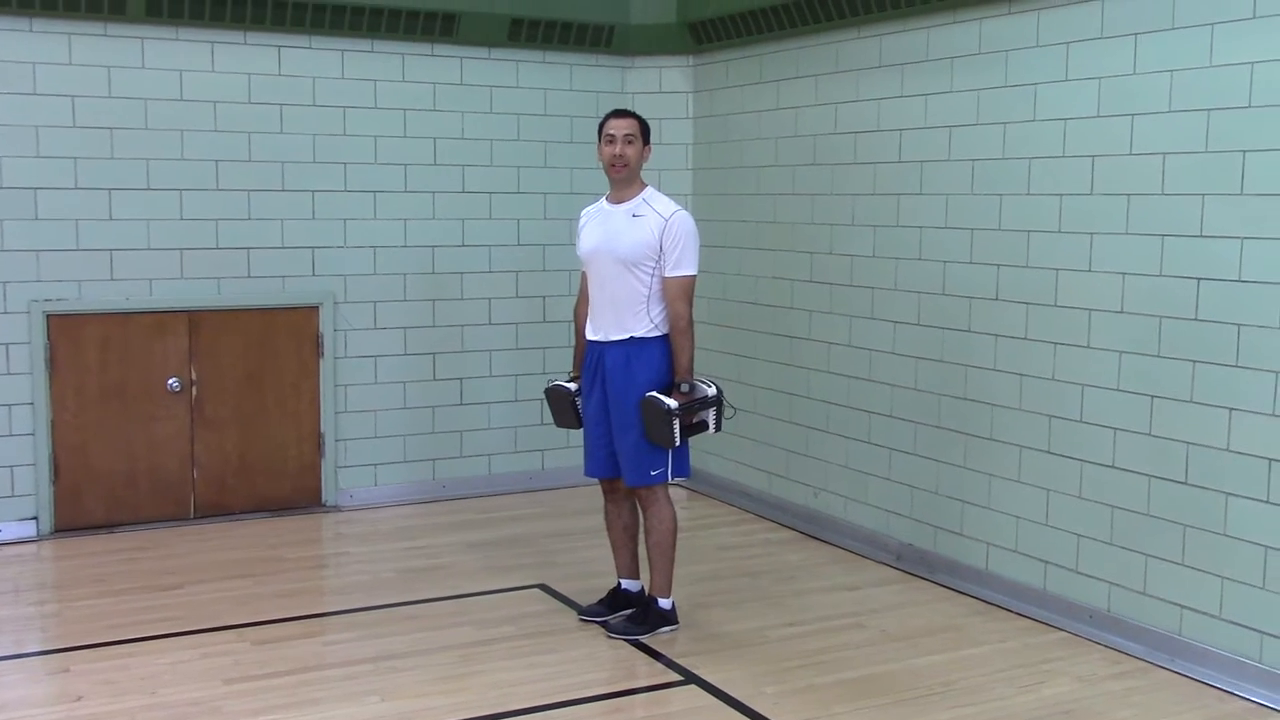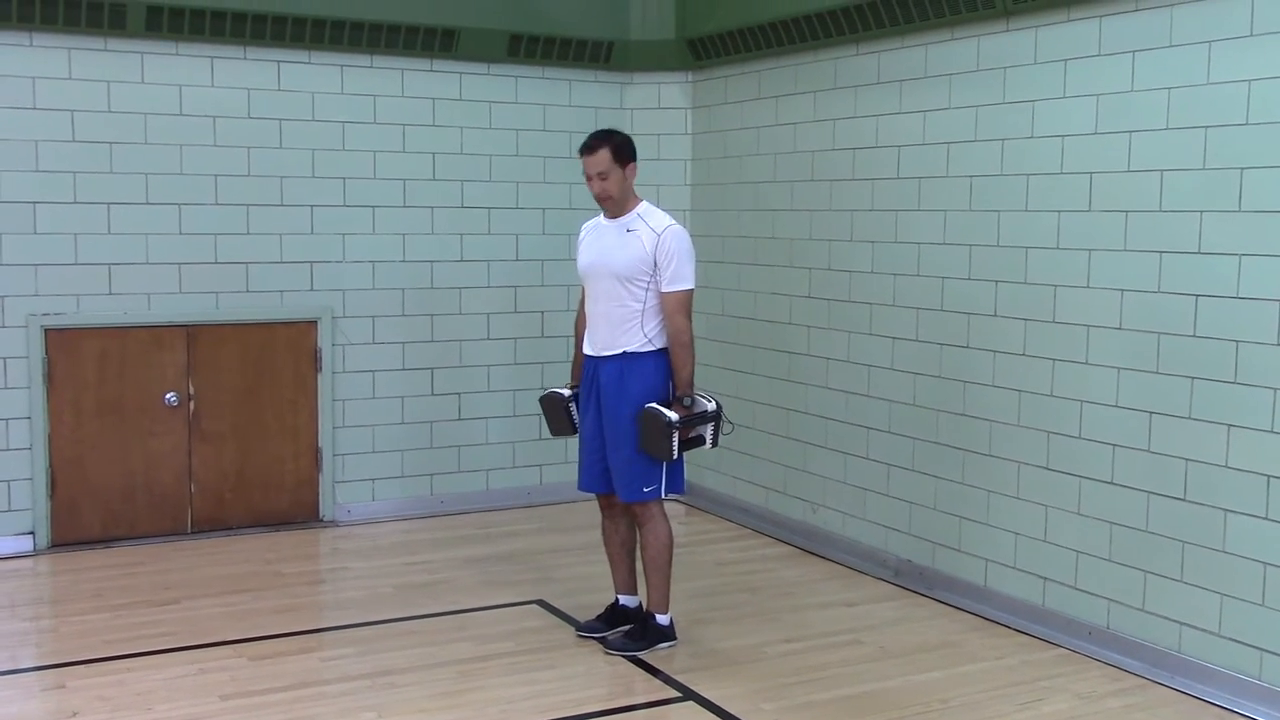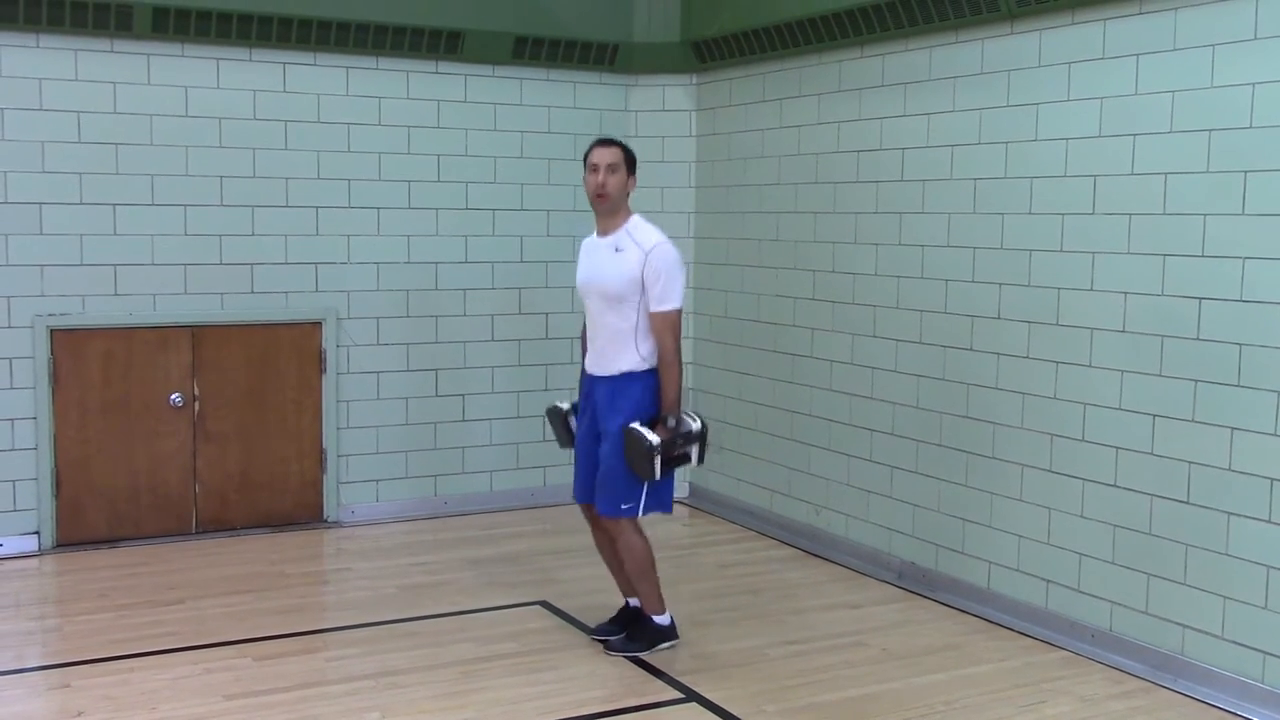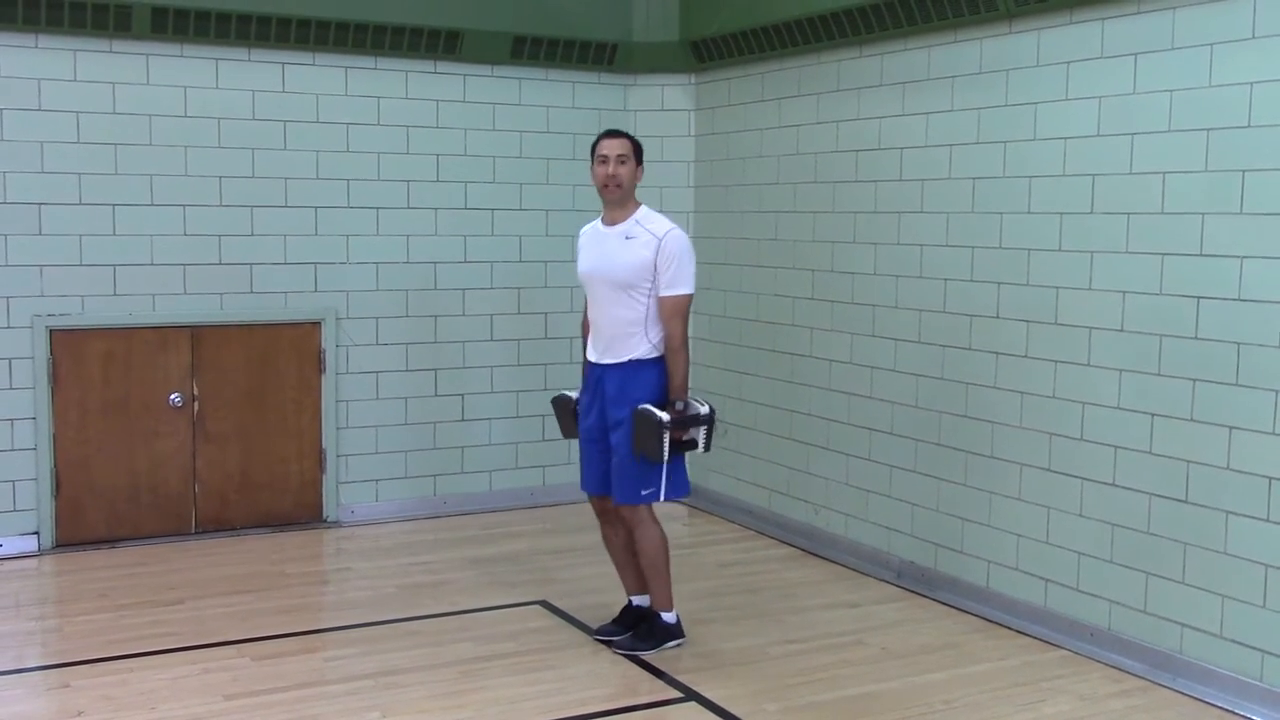
dt=1s
person 1, frame 1
left shoulder: (670, 219)
right shoulder: (590, 218)
left elbow: (680, 311)
left wrist: (683, 384)
right wrist: (578, 367)
left hip: (644, 360)
right hip: (599, 359)
left knee: (649, 486)
right knee: (612, 483)
left ankle: (661, 604)
right ankle: (627, 588)
person 1, frame 2
left shoulder: (664, 233)
right shoulder: (589, 232)
left elbow: (678, 323)
left wrist: (683, 397)
right wrist: (575, 377)
left hip: (639, 374)
right hip: (596, 374)
left knee: (644, 503)
right knee: (609, 499)
left ankle: (658, 619)
right ankle: (625, 604)
person 1, frame 3
left shoulder: (653, 249)
right shoulder: (589, 246)
left elbow: (667, 342)
left wrist: (670, 419)
left hip: (633, 391)
right hip: (595, 388)
left knee: (618, 517)
right knee: (594, 510)
left ankle: (658, 620)
right ankle: (634, 607)
person 1, frame 4
left shoulder: (664, 237)
right shoulder: (587, 237)
left elbow: (676, 330)
left wrist: (677, 402)
right wrist: (587, 382)
left hip: (641, 381)
right hip: (600, 380)
left knee: (633, 506)
right knee: (604, 503)
left ankle: (666, 619)
right ankle: (639, 604)
